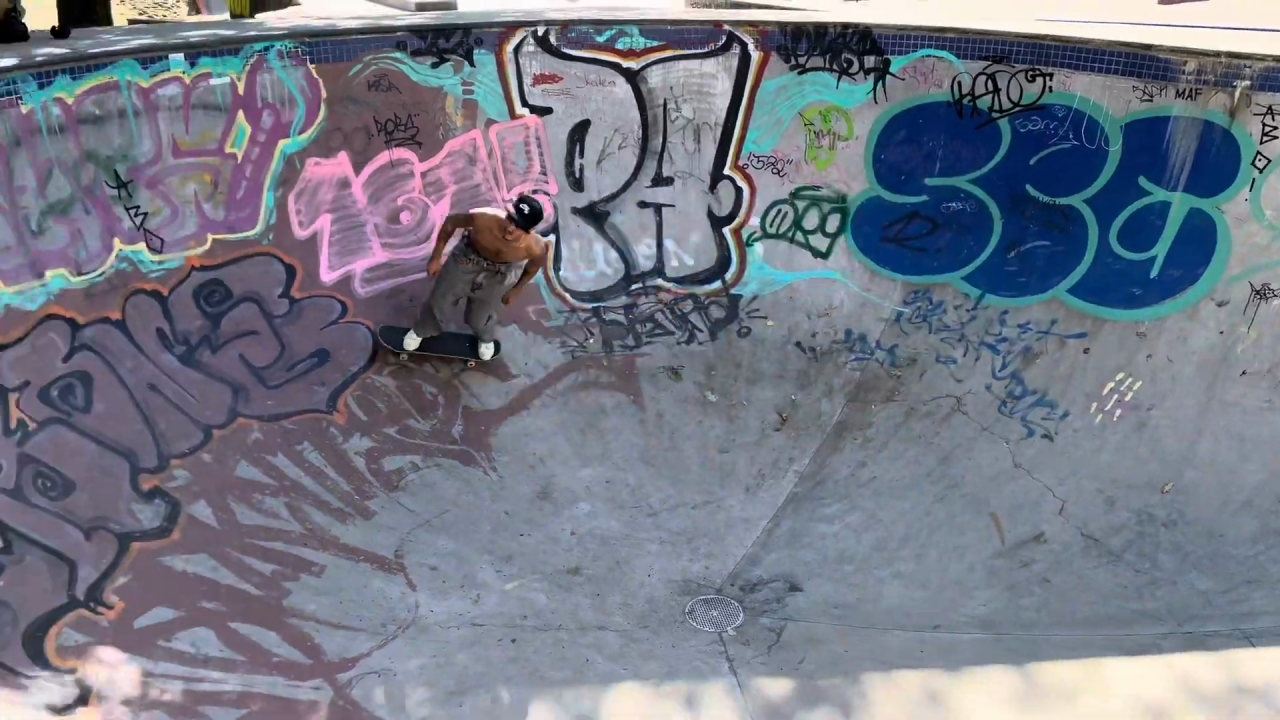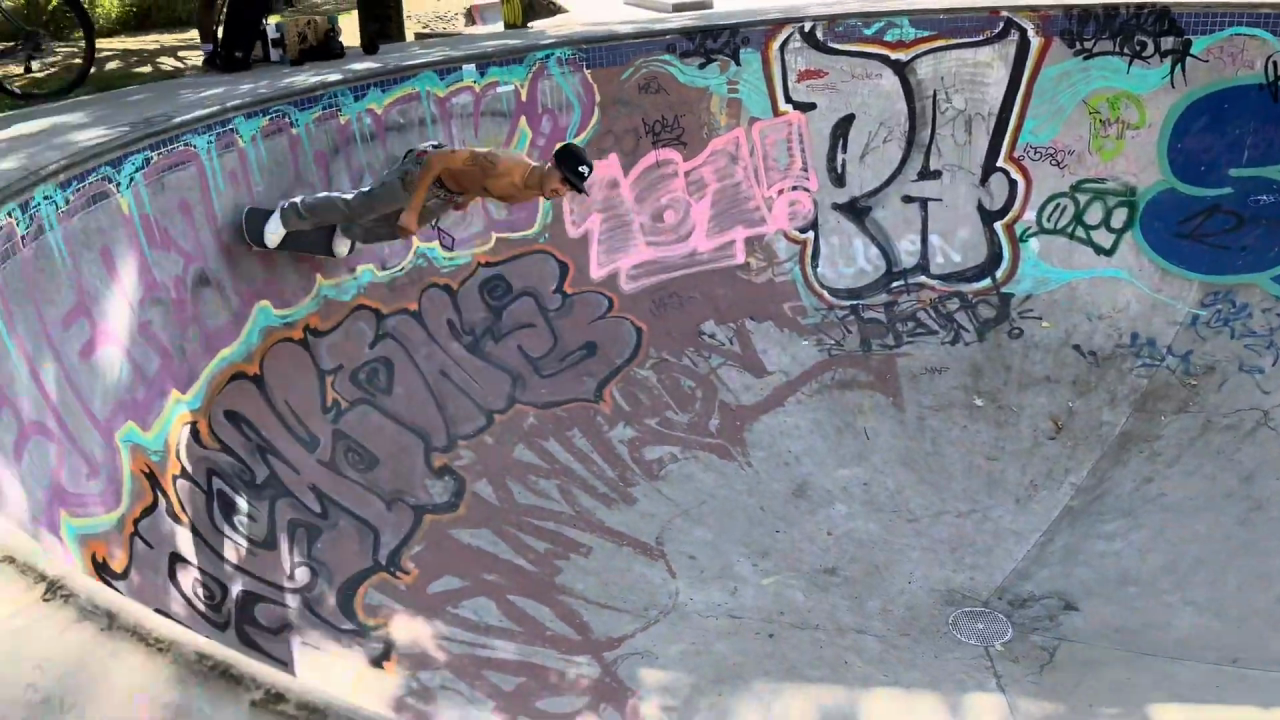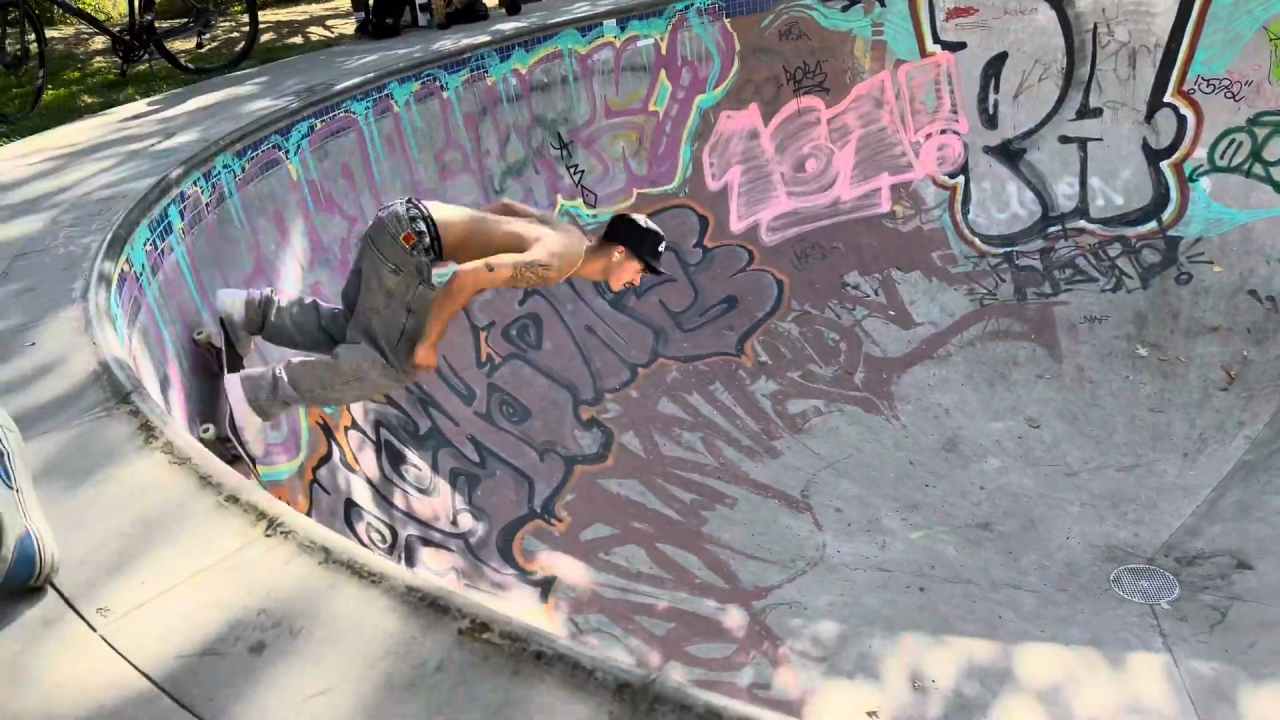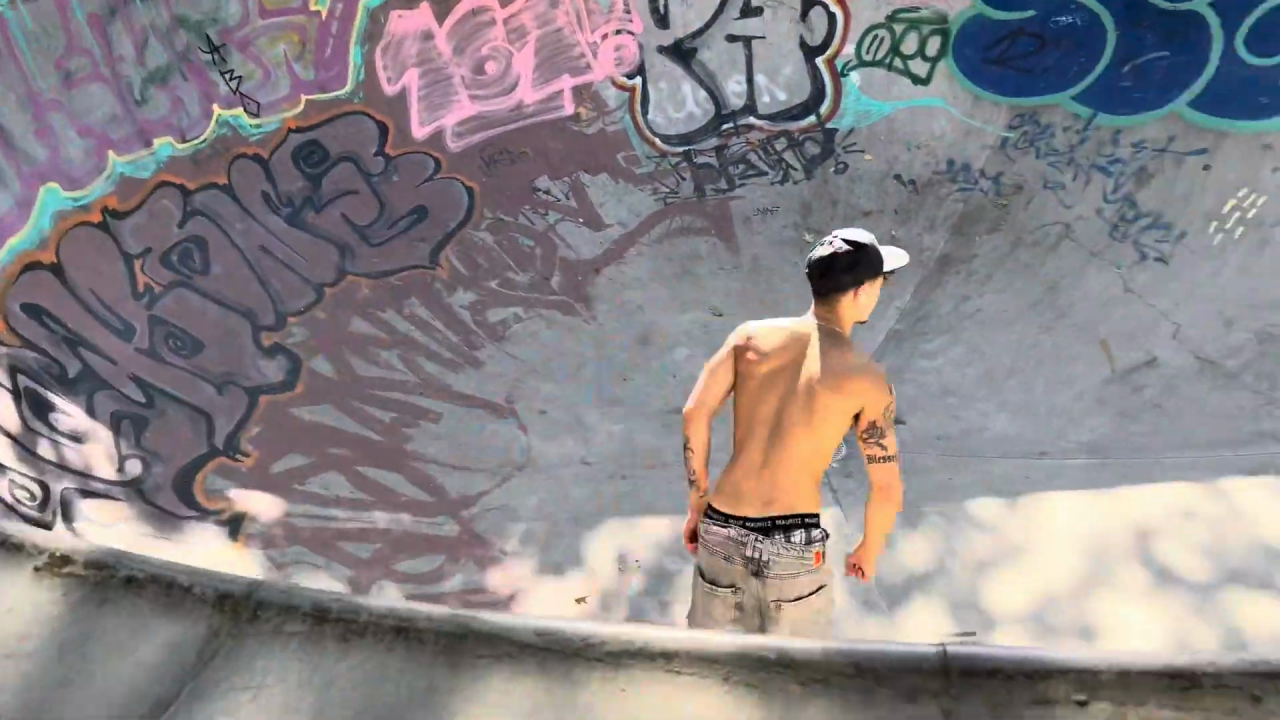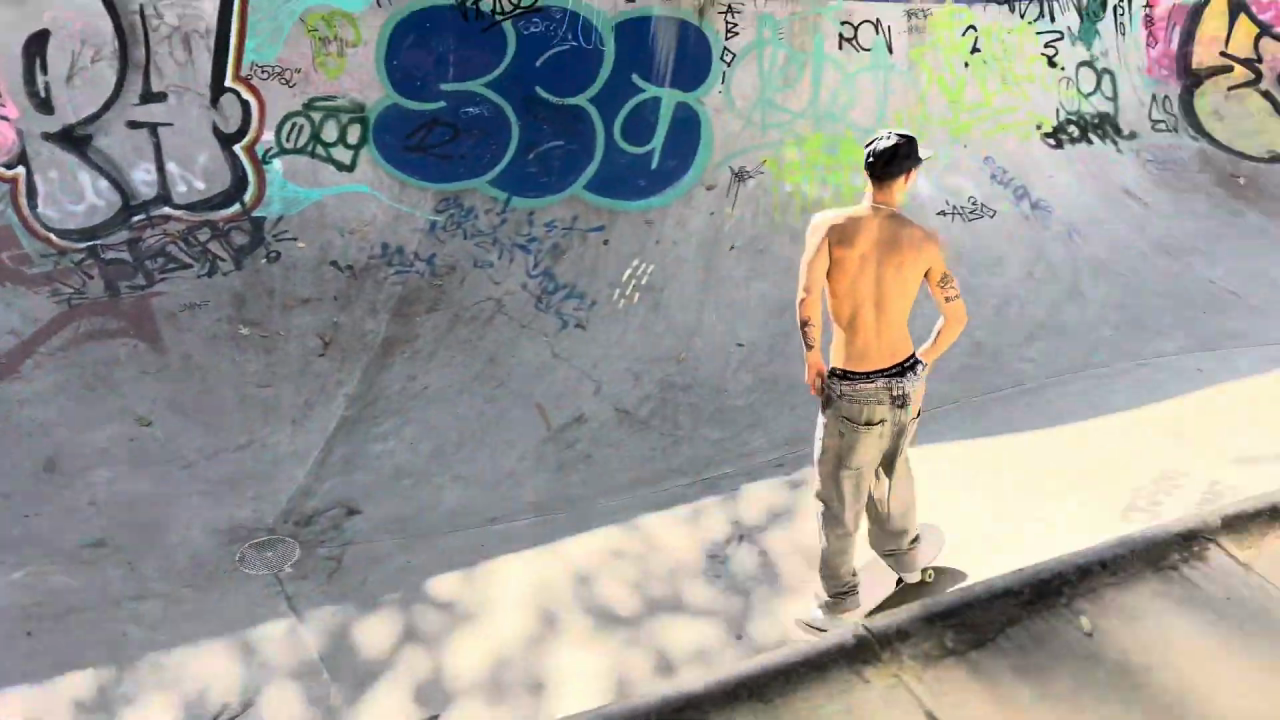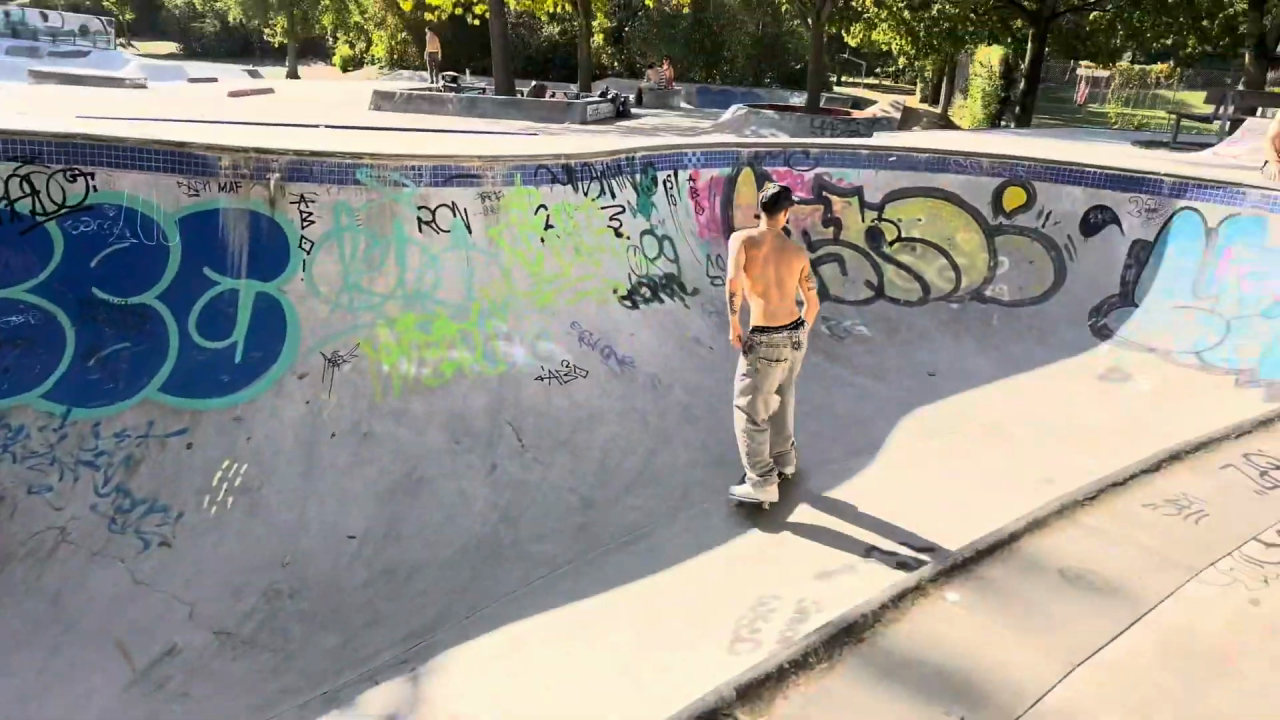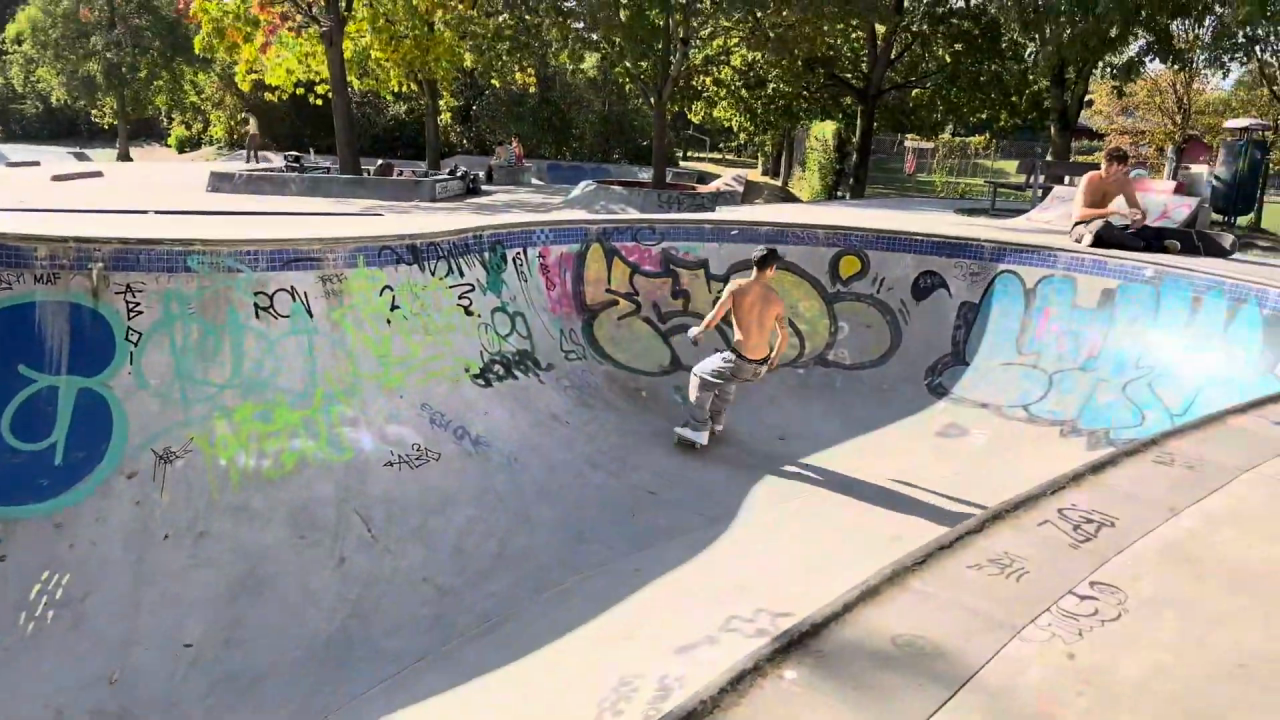
dt=0.4s
person 1, frame 1
left shoulder: (535, 247)
right shoulder: (482, 218)
left elbow: (536, 263)
right elbow: (450, 222)
left wrist: (516, 290)
right wrist: (436, 258)
left hip: (497, 269)
right hip: (469, 255)
left knee: (478, 320)
right knee: (439, 301)
left ankle: (486, 337)
right ankle: (421, 331)
person 1, frame 2
left shoulder: (539, 189)
right shoulder: (505, 167)
right elbow: (441, 158)
left wrist: (469, 195)
right wrist: (411, 210)
left hip: (449, 191)
right hip: (427, 168)
left knee: (393, 227)
right knee: (358, 206)
left ankle: (349, 232)
right ankle: (291, 215)
person 1, frame 3
left shoulder: (568, 234)
right shoulder: (556, 263)
left elbow: (503, 205)
right elbow: (464, 278)
right wrist: (429, 343)
left hip: (402, 217)
right hip: (408, 238)
left knee: (351, 334)
right knee: (392, 366)
left ankle: (249, 312)
right ankle: (254, 395)
person 1, frame 4
left shoulder: (751, 334)
right shoulder: (868, 381)
left elbow: (694, 412)
right elbow: (888, 492)
left wrist: (697, 502)
right wrist: (870, 548)
left hip: (721, 538)
right hip: (791, 554)
person 1, frame 5
left shoulder: (828, 224)
right shoulder: (925, 242)
left elbow: (808, 296)
right elbow: (957, 315)
left wrist: (812, 359)
right wrist: (926, 357)
left hip: (850, 388)
right hip: (905, 381)
left knee: (839, 498)
right knee: (891, 471)
left ankle: (840, 605)
right ankle: (905, 555)
person 1, frame 6
left shoulder: (742, 238)
right shoulder: (798, 251)
left elbow: (733, 279)
right elbow: (813, 303)
left wrist: (734, 324)
left hip: (764, 339)
right hip: (795, 335)
left knee: (750, 411)
right knee: (782, 397)
left ankle: (762, 482)
right ankle: (783, 458)
person 1, frame 7
right shoulder: (777, 300)
left elbow: (715, 316)
right elbow: (784, 336)
left wrist: (698, 331)
right wrist: (775, 357)
left hip: (741, 362)
right hip: (761, 366)
left knee: (700, 375)
right knee: (727, 377)
left ankle: (699, 429)
right ankle: (716, 420)
